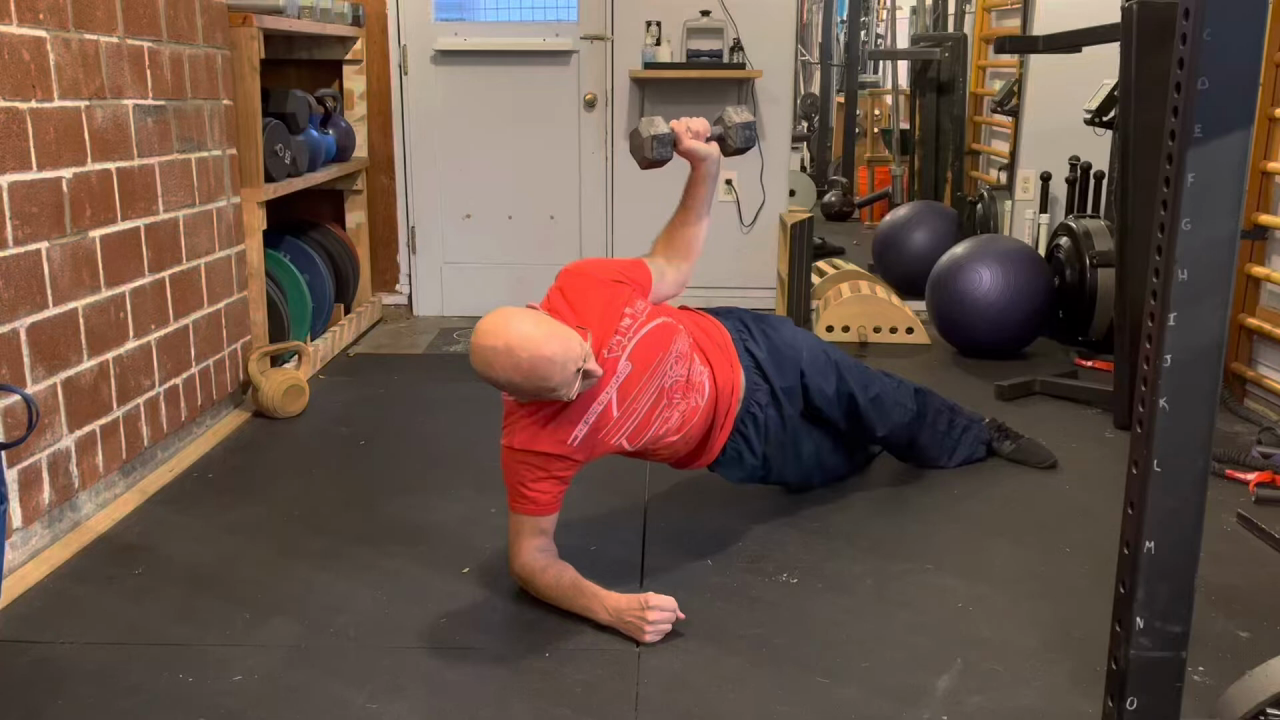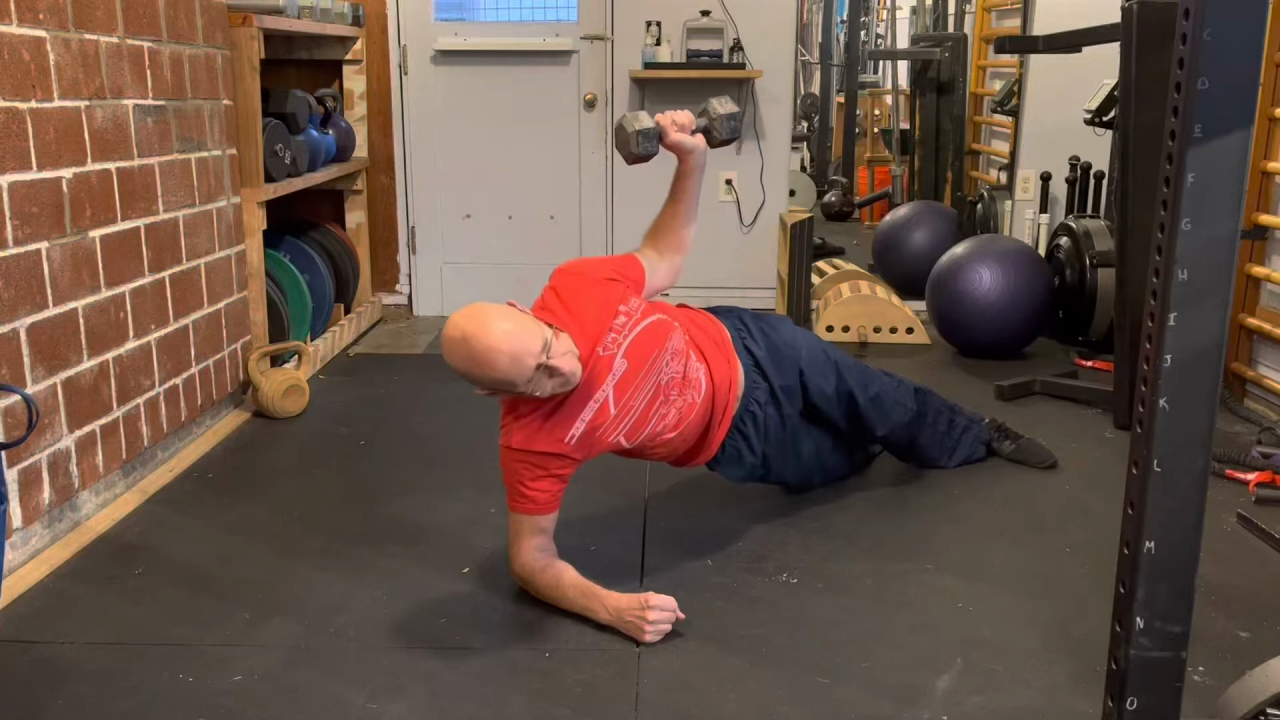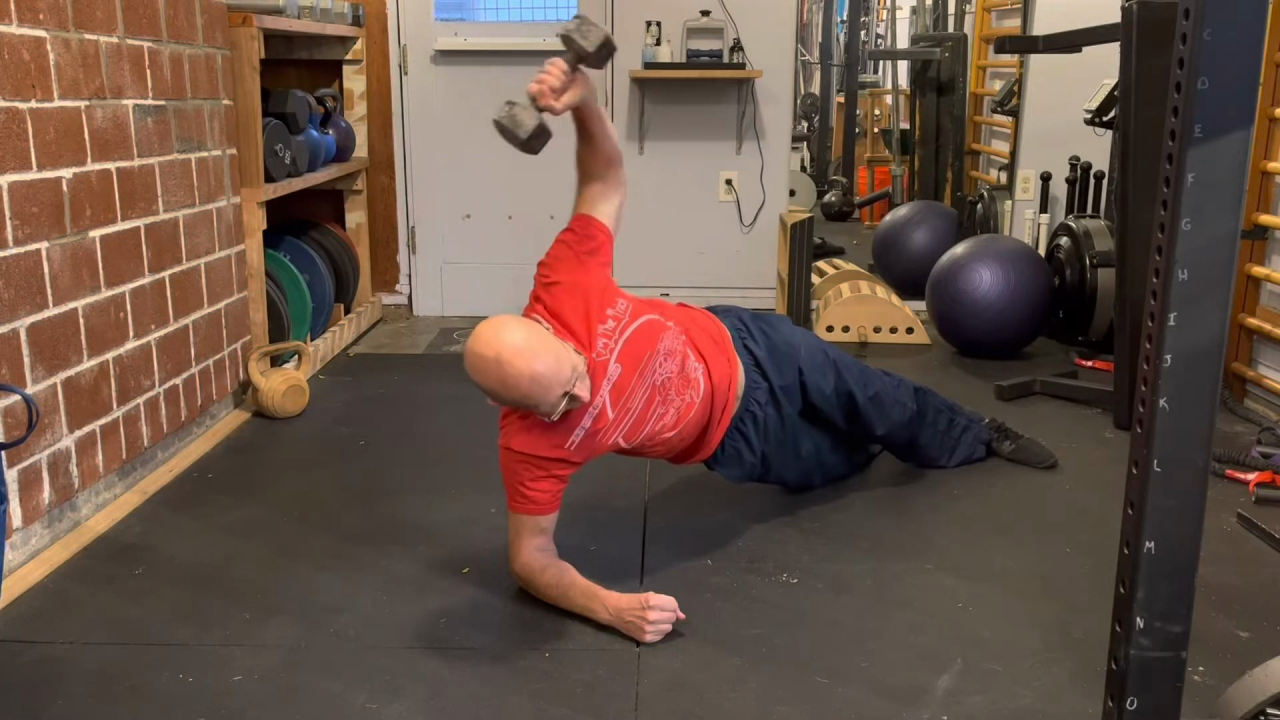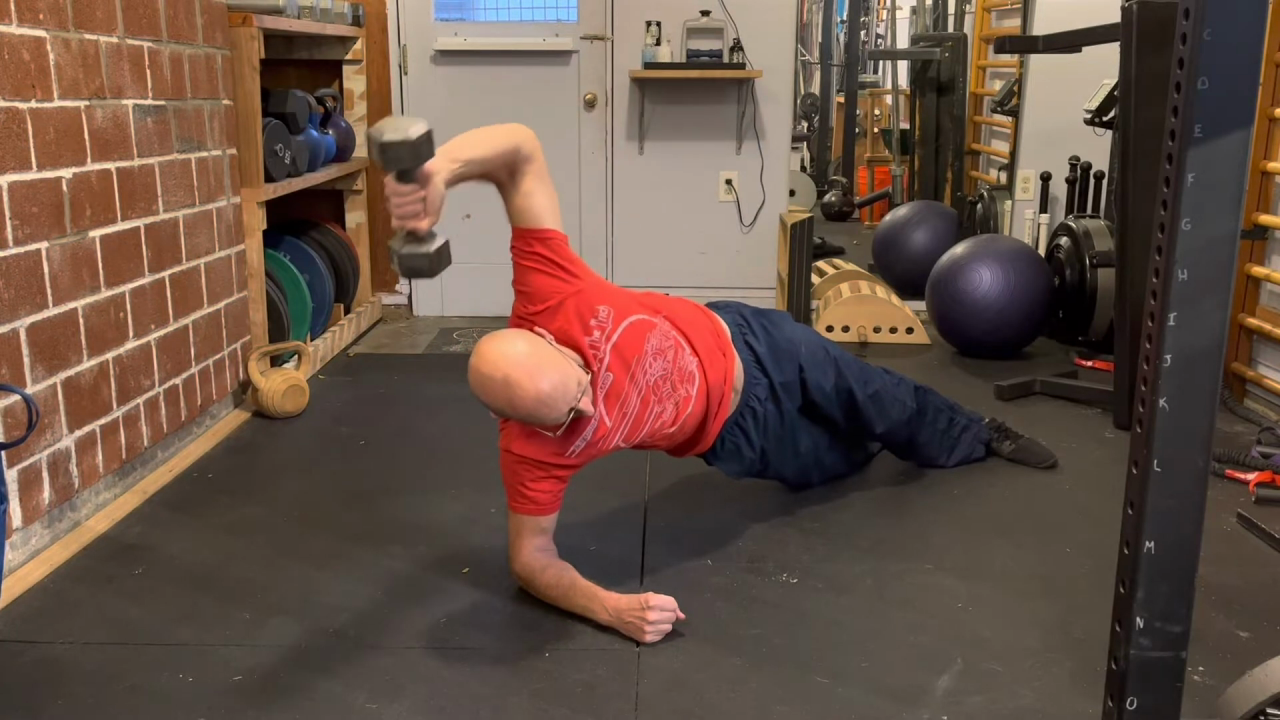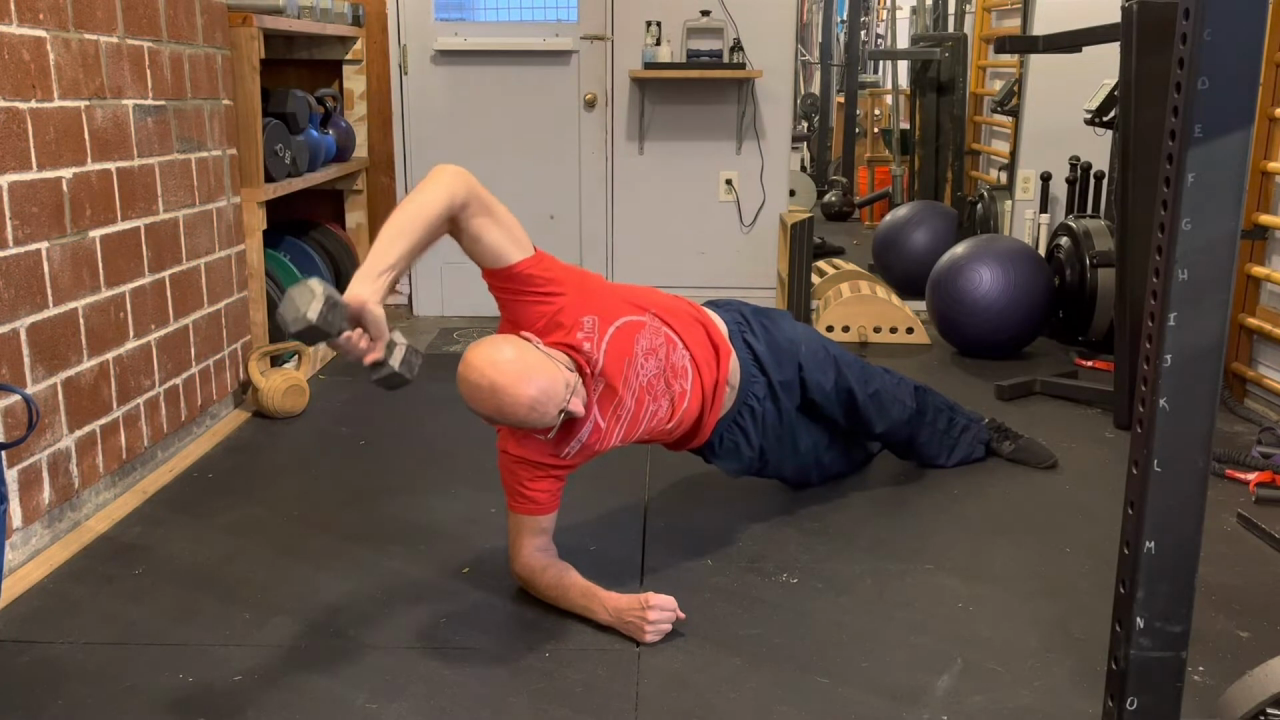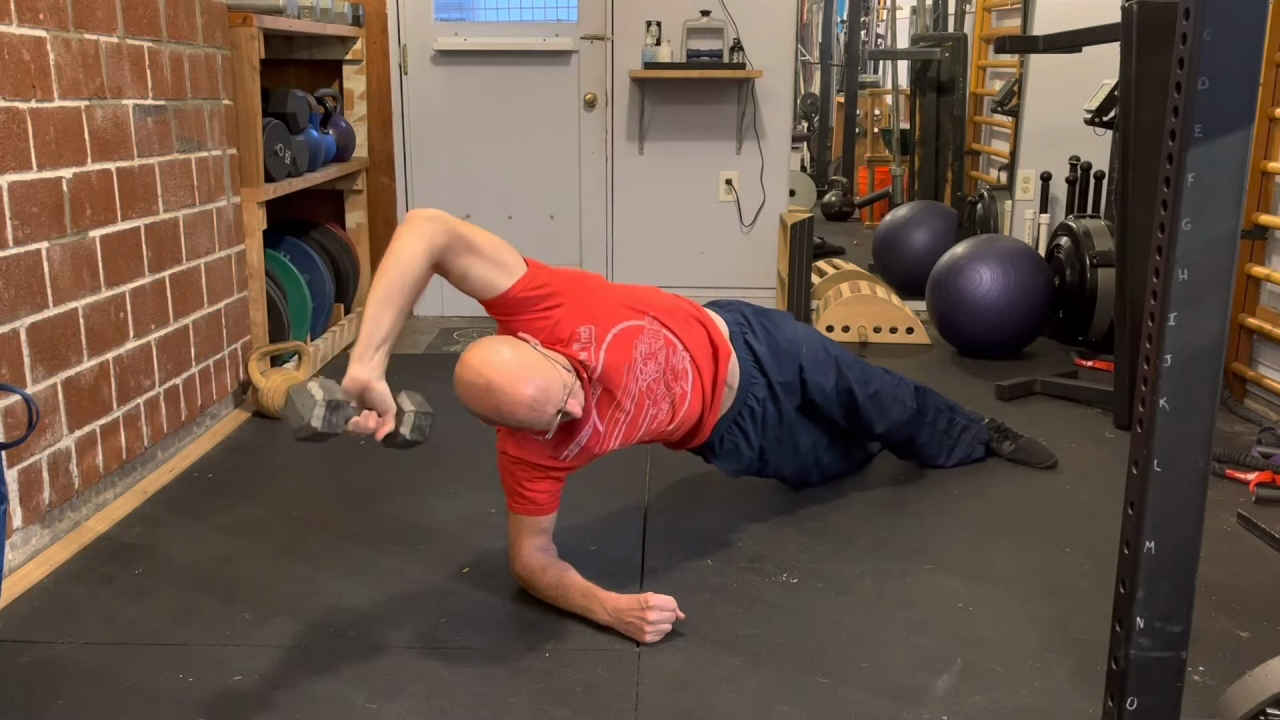
dt=0.7s
person 1, frame 1
left shoulder: (581, 286)
right shoulder: (533, 442)
left elbow: (671, 268)
right elbow: (530, 556)
left wrist: (705, 166)
right wrist: (612, 608)
left hip: (744, 349)
right hip: (736, 441)
left knee: (886, 405)
right knee: (839, 461)
left ankle: (982, 434)
right ankle: (927, 444)
person 1, frame 2
left shoulder: (576, 286)
right shoulder: (530, 440)
left elbow: (663, 260)
right elbow: (530, 556)
left wrist: (693, 159)
right wrist: (611, 608)
left hip: (742, 348)
right hip: (737, 439)
left knee: (889, 406)
right knee: (837, 462)
left ankle: (980, 435)
right ankle: (925, 445)
person 1, frame 3
left shoulder: (563, 290)
right shoulder: (530, 442)
left elbow: (607, 178)
right elbow: (530, 556)
left wrist: (583, 101)
right wrist: (612, 607)
left hip: (745, 348)
right hip: (737, 438)
left knee: (889, 408)
right knee: (837, 462)
left ankle: (979, 435)
right ankle: (925, 442)
person 1, frame 4
left shoulder: (551, 301)
right shoulder: (532, 447)
left elbow: (520, 149)
right elbow: (531, 557)
left wrist: (439, 166)
right wrist: (611, 607)
left hip: (742, 342)
right hip: (733, 434)
left knee: (887, 405)
right knee: (833, 462)
left ankle: (979, 436)
right ankle: (921, 446)
person 1, frame 5
left shoulder: (539, 302)
right shoulder: (531, 447)
left elbow: (454, 187)
right elbow: (531, 558)
left wrist: (370, 282)
right wrist: (609, 607)
left hip: (744, 343)
right hip: (732, 432)
left knee: (889, 406)
right knee: (834, 462)
left ankle: (978, 435)
right ankle: (921, 444)
person 1, frame 6
left shoulder: (537, 307)
right shoulder: (529, 449)
left elbow: (428, 230)
right elbow: (531, 558)
left wrist: (370, 356)
right wrist: (610, 608)
left hip: (741, 344)
right hip: (731, 432)
left knee: (886, 404)
right knee: (838, 460)
left ankle: (979, 434)
right ankle: (924, 446)
